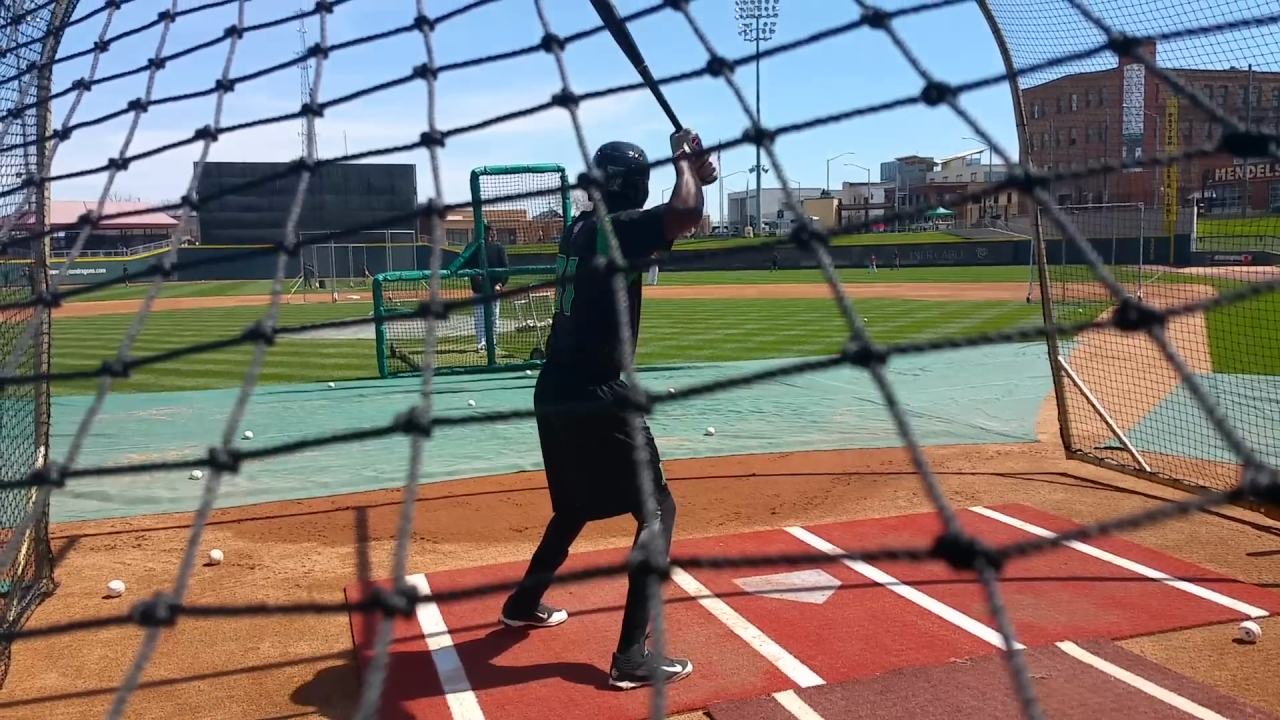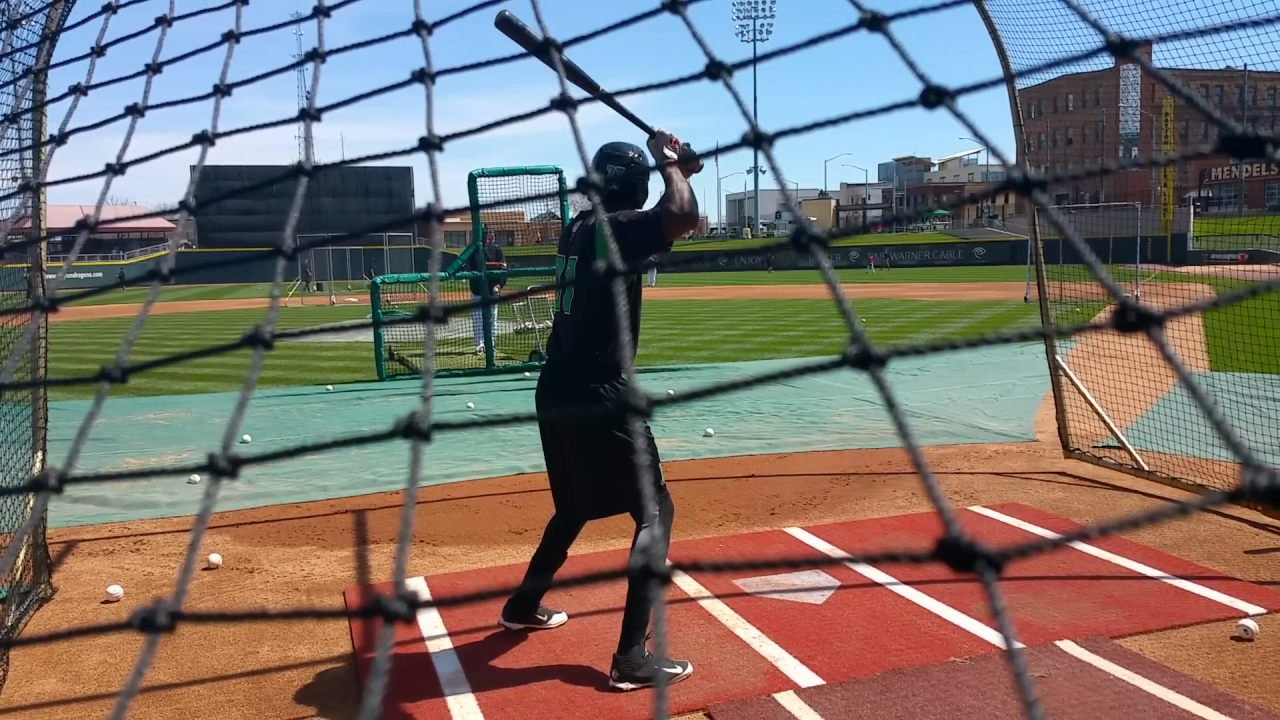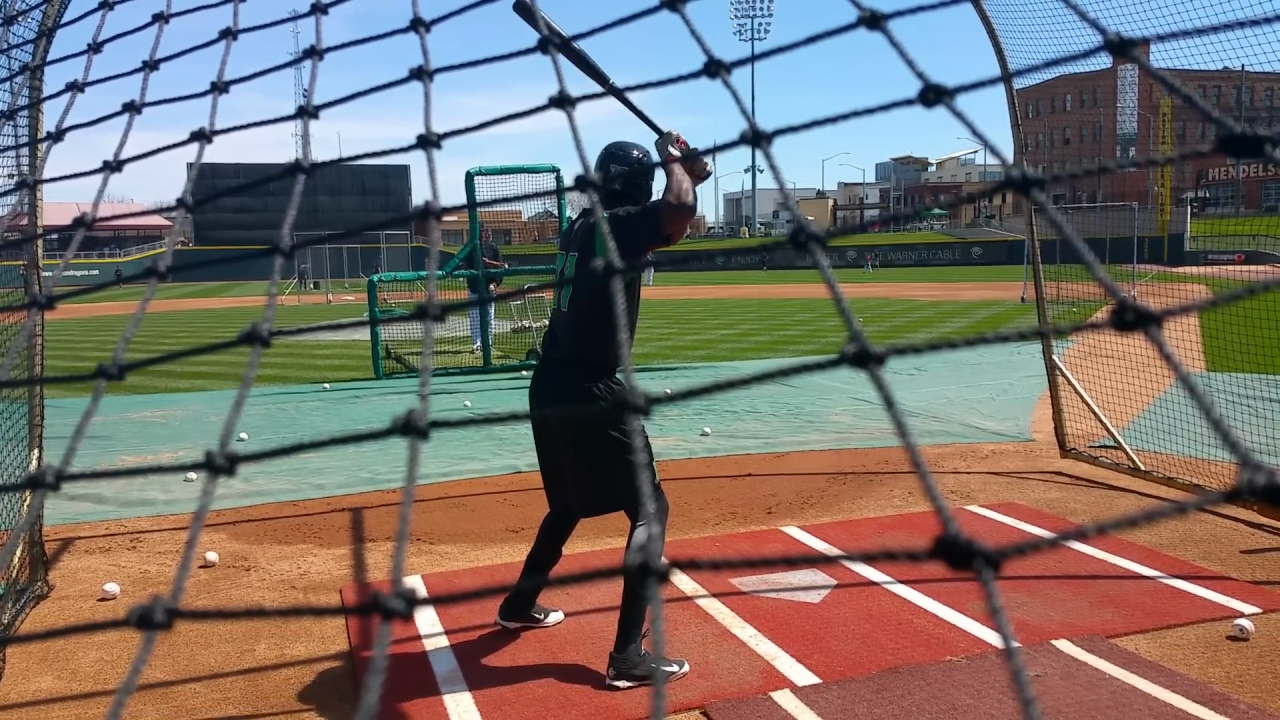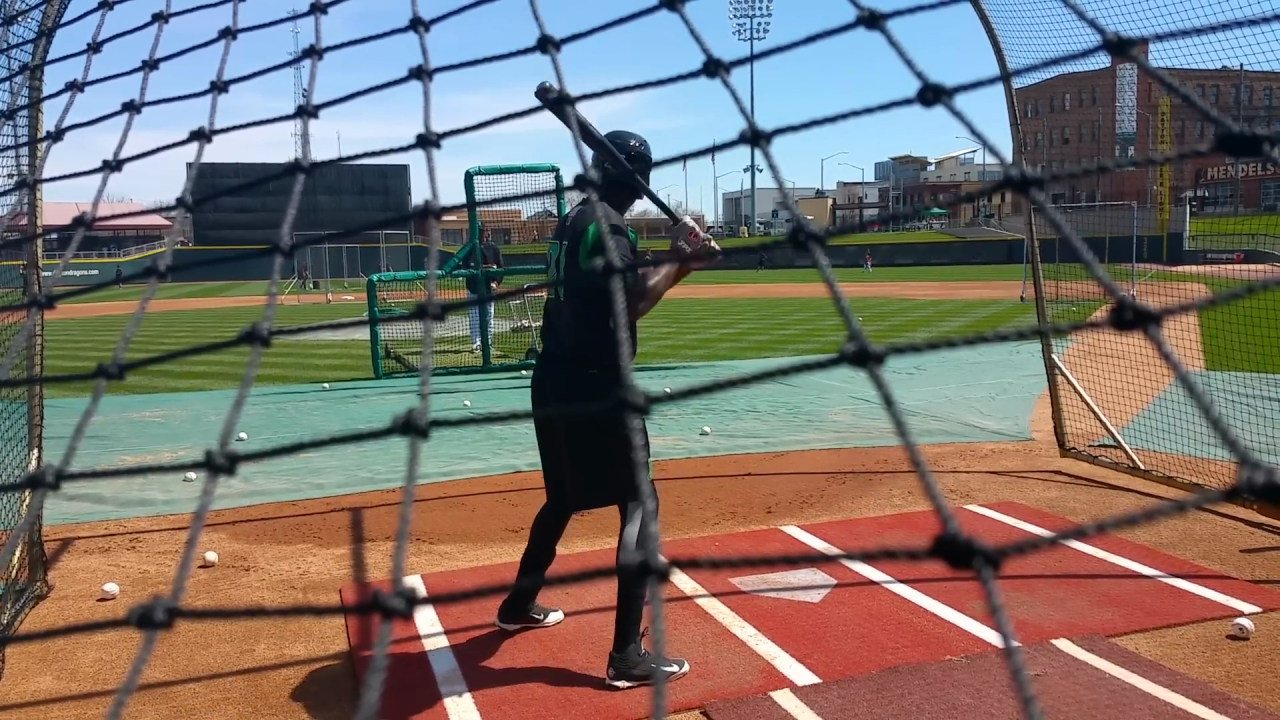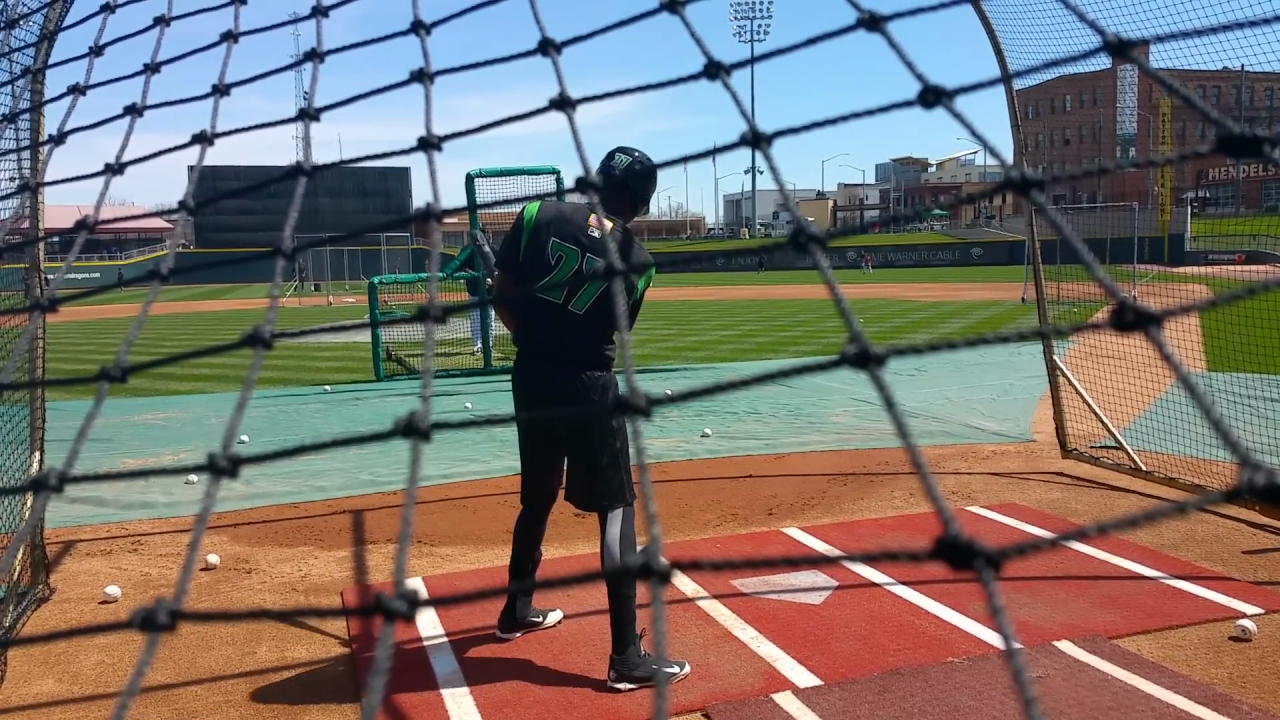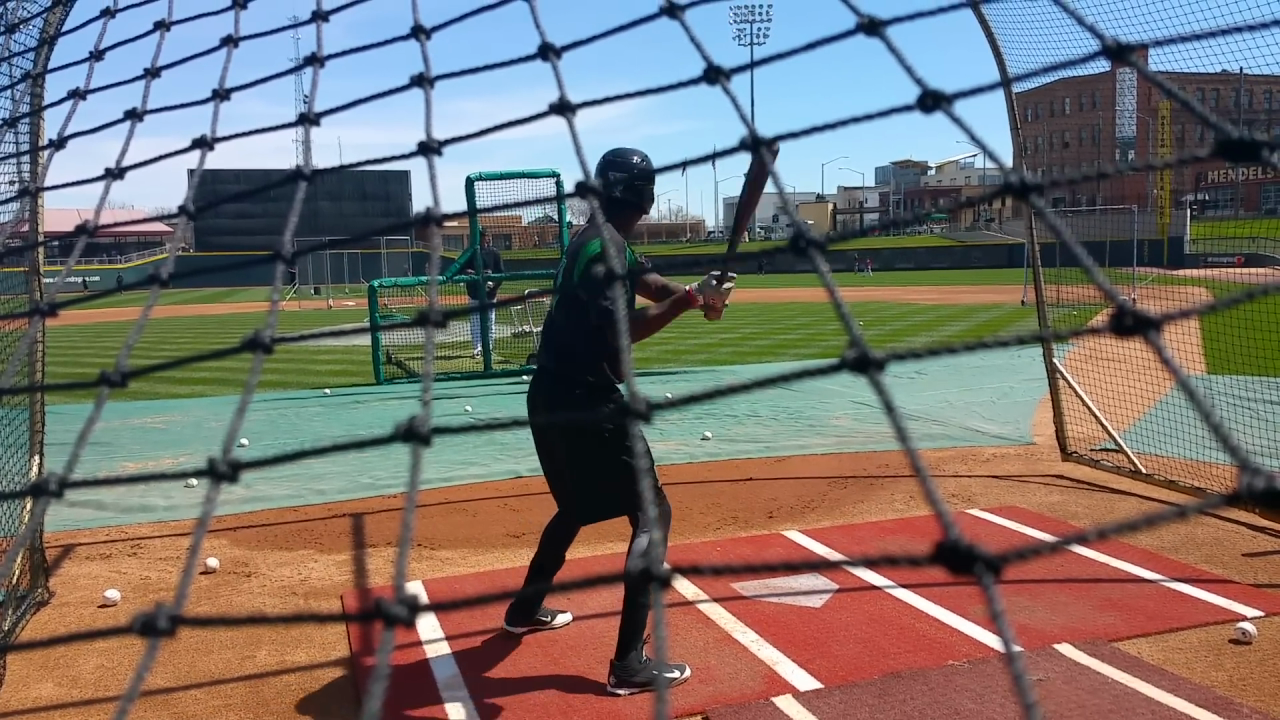
dt=0.7s
person 1, frame 1
left shoulder: (580, 229)
right shoulder: (615, 228)
left elbow: (662, 227)
right elbow: (684, 214)
left wrist: (694, 180)
right wrist: (683, 159)
left hip: (556, 389)
right hip: (594, 395)
left knee: (576, 504)
right knee: (657, 510)
left ankle: (523, 604)
right ankle: (632, 657)
person 1, frame 2
left shoulder: (579, 229)
right shoulder: (616, 228)
left elbow: (658, 223)
right elbow: (682, 217)
left wrist: (677, 173)
right wrist: (668, 163)
left hip: (556, 388)
right hip: (597, 395)
left knee: (576, 505)
right knee: (655, 511)
left ankle: (524, 605)
right ankle: (632, 658)
person 1, frame 3
left shoulder: (583, 226)
right shoulder: (614, 226)
left elbow: (664, 230)
right elbow: (679, 210)
left wrist: (686, 177)
right wrist: (672, 161)
left hip: (551, 386)
right hip: (590, 392)
left knee: (570, 502)
right knee: (649, 510)
left ankle: (520, 604)
right ankle: (628, 656)
person 1, frame 4
left shoulder: (575, 220)
right shoulder: (607, 226)
left elbow: (612, 295)
right elbow: (639, 298)
left wrist: (680, 251)
right wrist: (681, 259)
left hip: (553, 376)
right hip: (593, 384)
left knee: (564, 496)
right knee: (638, 506)
left ankle: (519, 604)
right ankle: (628, 656)
person 1, frame 5
left shoulder: (539, 215)
right shoulder: (637, 261)
left elbow: (502, 298)
right elbow: (613, 327)
left hip: (531, 375)
right hip: (588, 384)
left knee: (538, 496)
right knee: (615, 510)
left ankle: (517, 610)
right ankle: (627, 658)
person 1, frame 6
left shoulder: (599, 239)
right shoulder: (604, 246)
left elbow: (644, 285)
right elbow: (625, 330)
left wrist: (695, 291)
right wrist: (688, 300)
left hip: (550, 394)
right hip: (584, 400)
left knee: (578, 505)
right knee: (652, 515)
left ankle: (527, 606)
right ankle: (629, 663)
